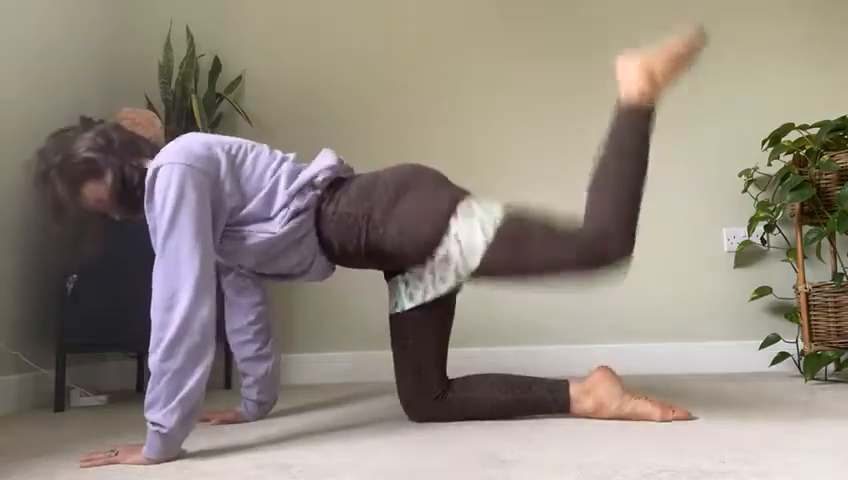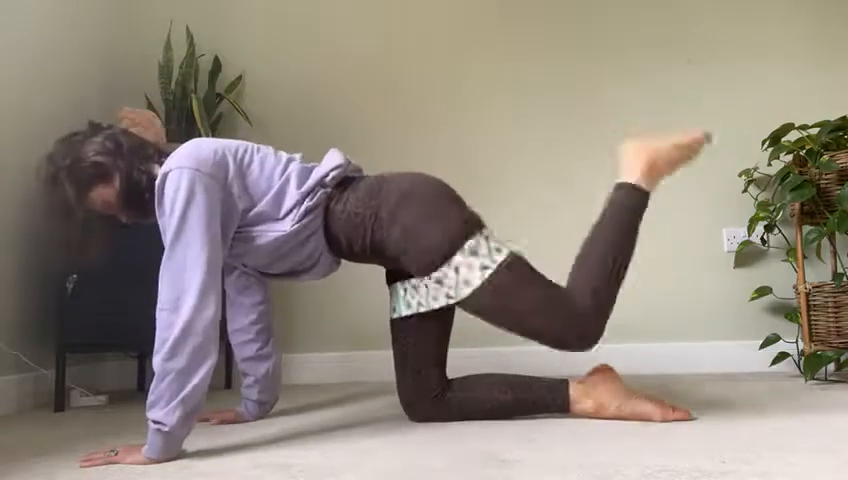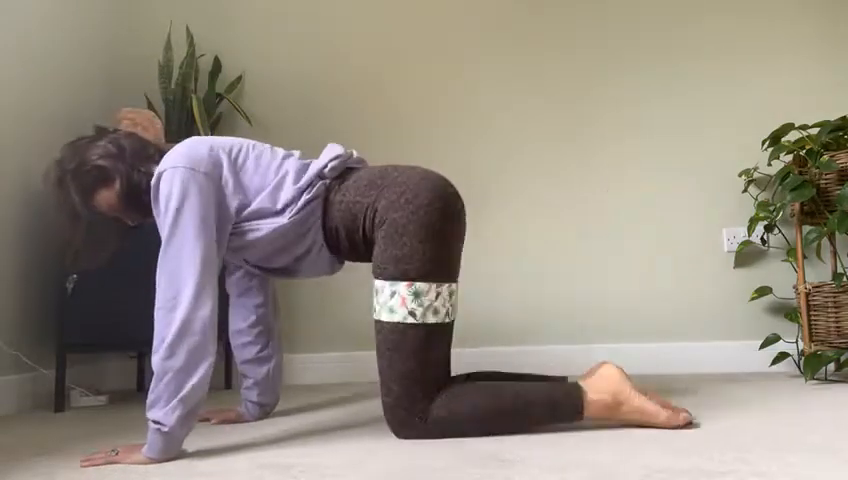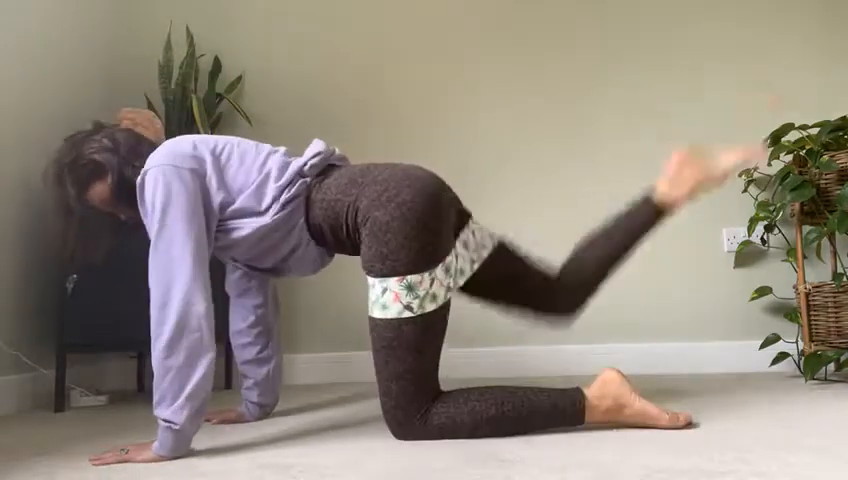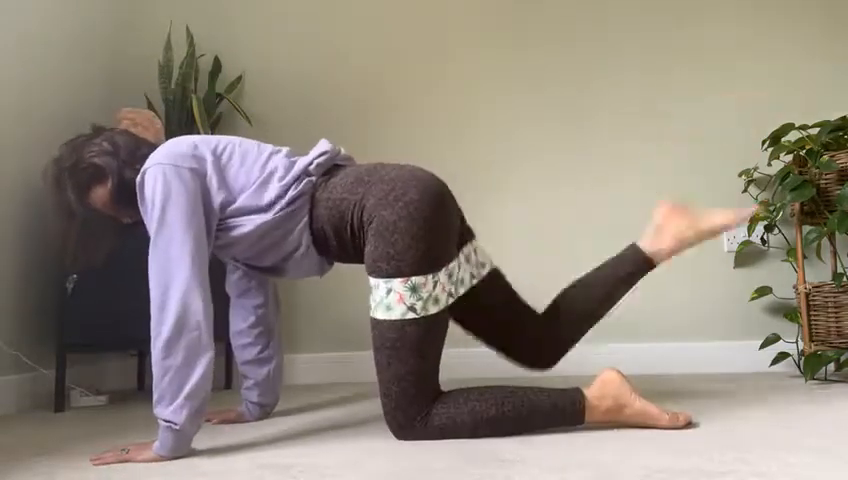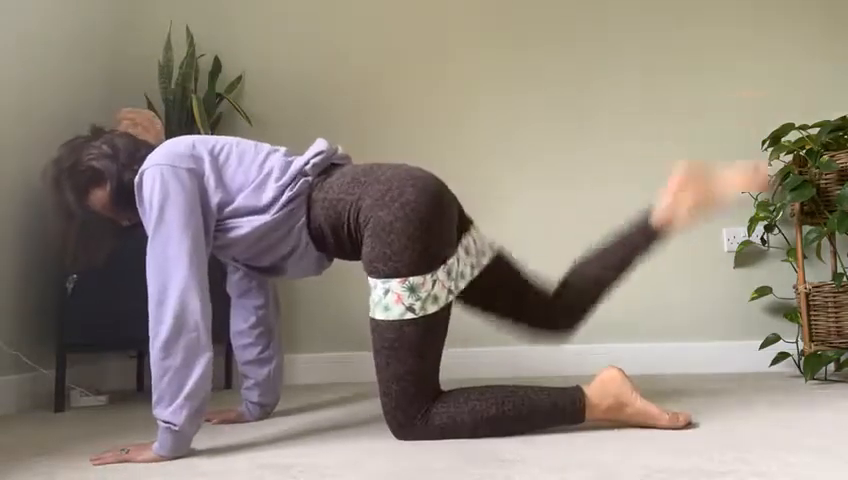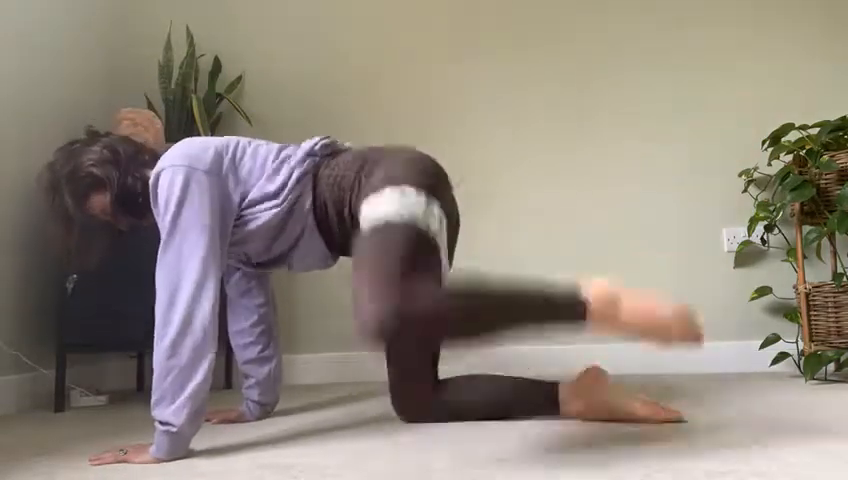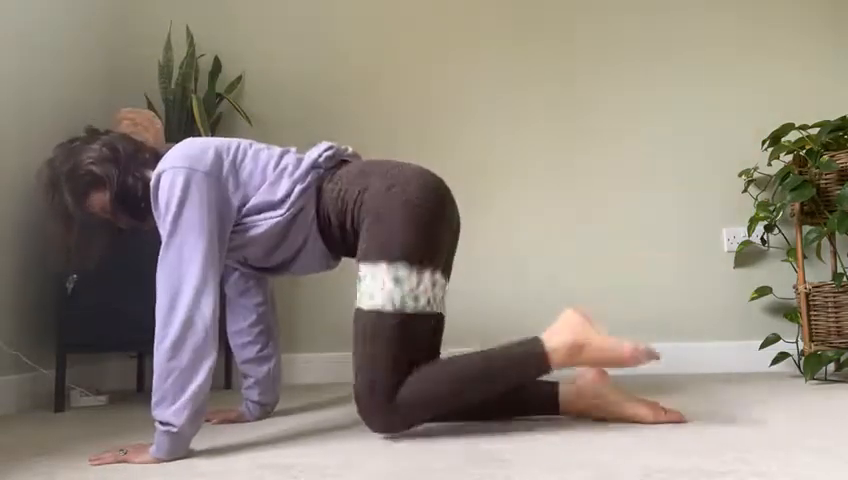
dt=0.2s
person 1, frame 1
left shoulder: (175, 167)
right shoulder: (179, 183)
left elbow: (182, 306)
right elbow: (241, 289)
left wrist: (160, 439)
right wrist: (254, 401)
left hip: (401, 208)
right hip: (397, 236)
left knee: (600, 244)
right knee: (425, 401)
left ankle: (637, 89)
right ankle: (588, 396)
person 1, frame 2
left shoulder: (187, 172)
right shoulder: (195, 182)
left elbow: (188, 311)
right elbow: (243, 290)
left wrist: (158, 440)
right wrist: (254, 401)
left hip: (407, 216)
right hip: (398, 235)
left knee: (578, 319)
right knee: (426, 401)
left ankle: (638, 171)
right ankle: (587, 393)
person 1, frame 3
left shoulder: (181, 173)
right shoulder: (203, 176)
left elbow: (187, 309)
right elbow: (246, 286)
left wrist: (160, 438)
right wrist: (255, 401)
left hip: (407, 207)
right hip: (398, 215)
left knee: (412, 414)
right knee: (426, 397)
left ankle: (597, 396)
right ankle: (585, 386)
person 1, frame 4
left shoulder: (165, 169)
right shoulder: (200, 175)
left elbow: (181, 307)
right elbow: (247, 284)
left wrist: (170, 438)
right wrist: (256, 400)
left hip: (391, 209)
right hip: (407, 201)
left knee: (412, 417)
right knee: (558, 298)
left ankle: (599, 401)
right ankle: (667, 190)
person 1, frame 5
left shoulder: (166, 170)
right shoulder: (201, 179)
left elbow: (180, 307)
right elbow: (249, 285)
left wrist: (172, 436)
right wrist: (258, 400)
left hip: (395, 212)
right hip: (409, 204)
left knee: (413, 418)
right knee: (543, 343)
left ankle: (601, 401)
right ankle: (660, 238)
person 1, frame 6
left shoulder: (162, 171)
right shoulder: (200, 176)
left elbow: (178, 308)
right elbow: (249, 284)
left wrist: (170, 437)
right wrist: (258, 400)
left hip: (391, 211)
right hip: (406, 203)
left knee: (411, 417)
right knee: (555, 314)
left ankle: (599, 400)
right ankle: (671, 206)
person 1, frame 7
left shoulder: (179, 175)
right shoulder: (201, 176)
left elbow: (185, 304)
right elbow: (242, 283)
left wrist: (169, 439)
right wrist: (257, 401)
left hip: (390, 179)
right hip: (388, 199)
left knee: (381, 313)
right knee: (417, 399)
left ankle: (594, 305)
right ankle: (583, 394)
person 1, frame 8
left shoulder: (180, 172)
right shoulder: (203, 186)
left elbow: (186, 306)
right elbow: (243, 287)
left wrist: (169, 439)
right wrist: (258, 399)
left hip: (395, 204)
right hip: (400, 210)
left knee: (387, 407)
right knee: (412, 399)
left ankle: (559, 342)
right ankle: (579, 393)
